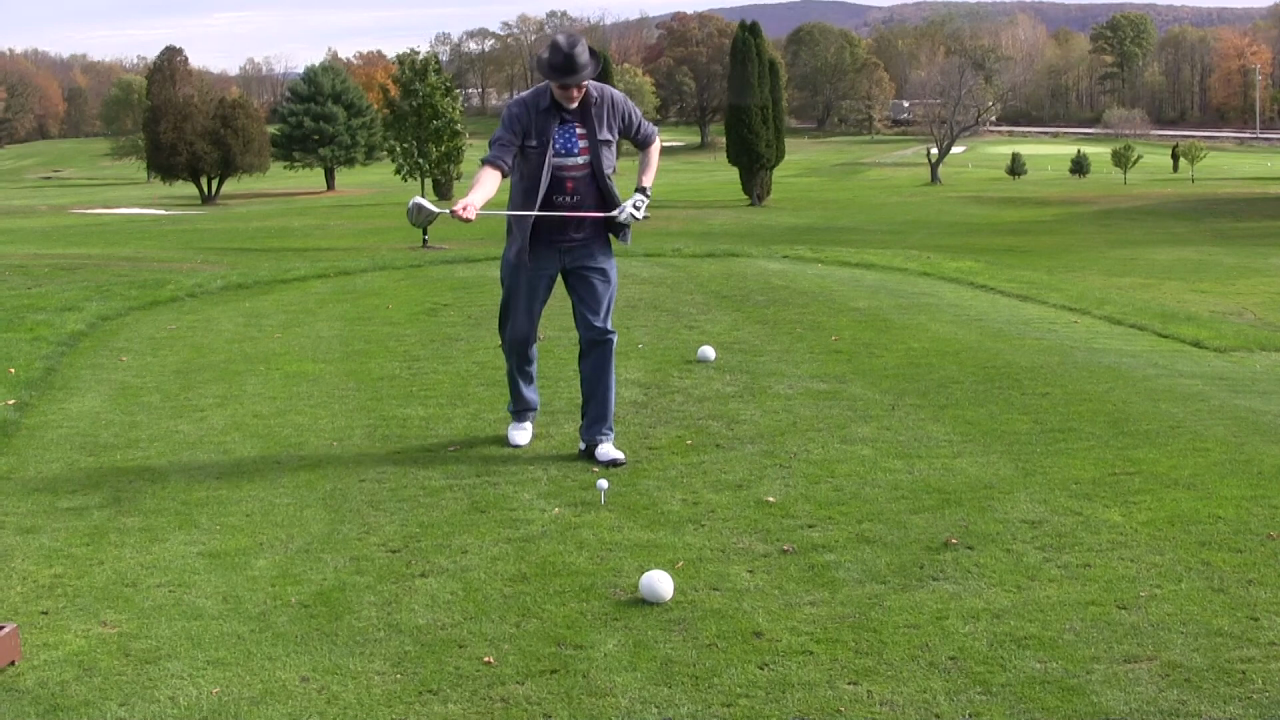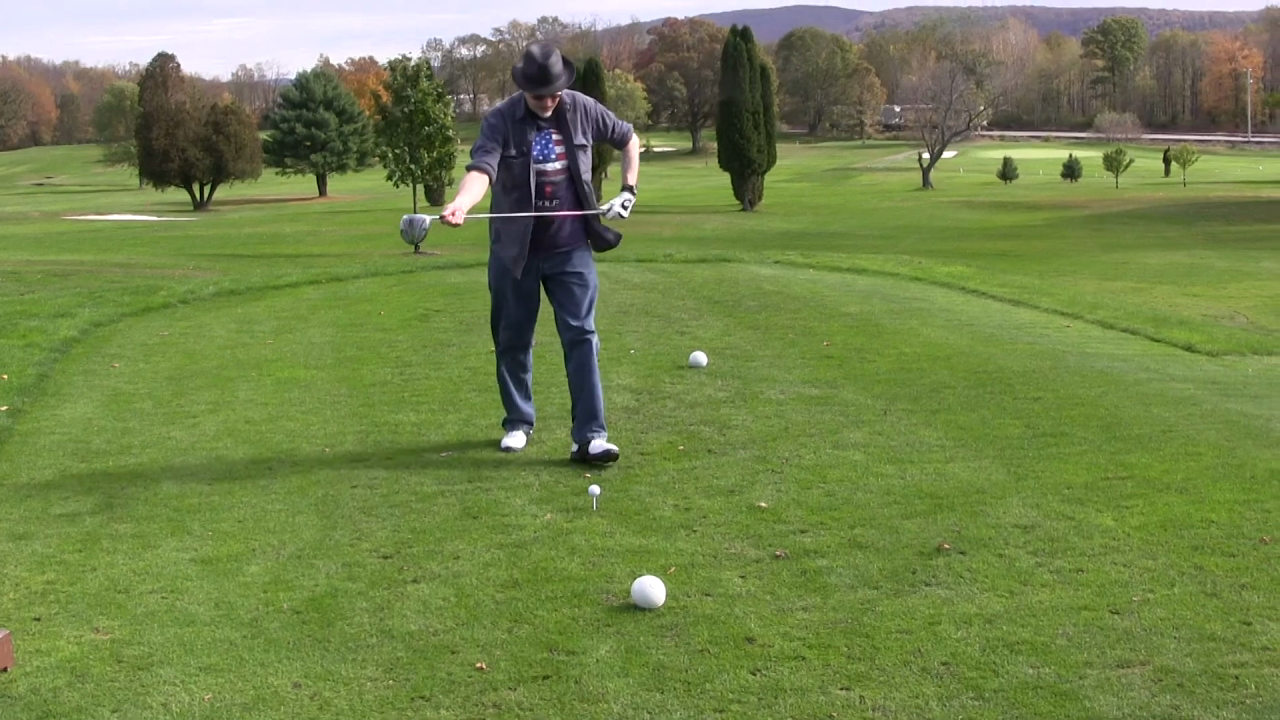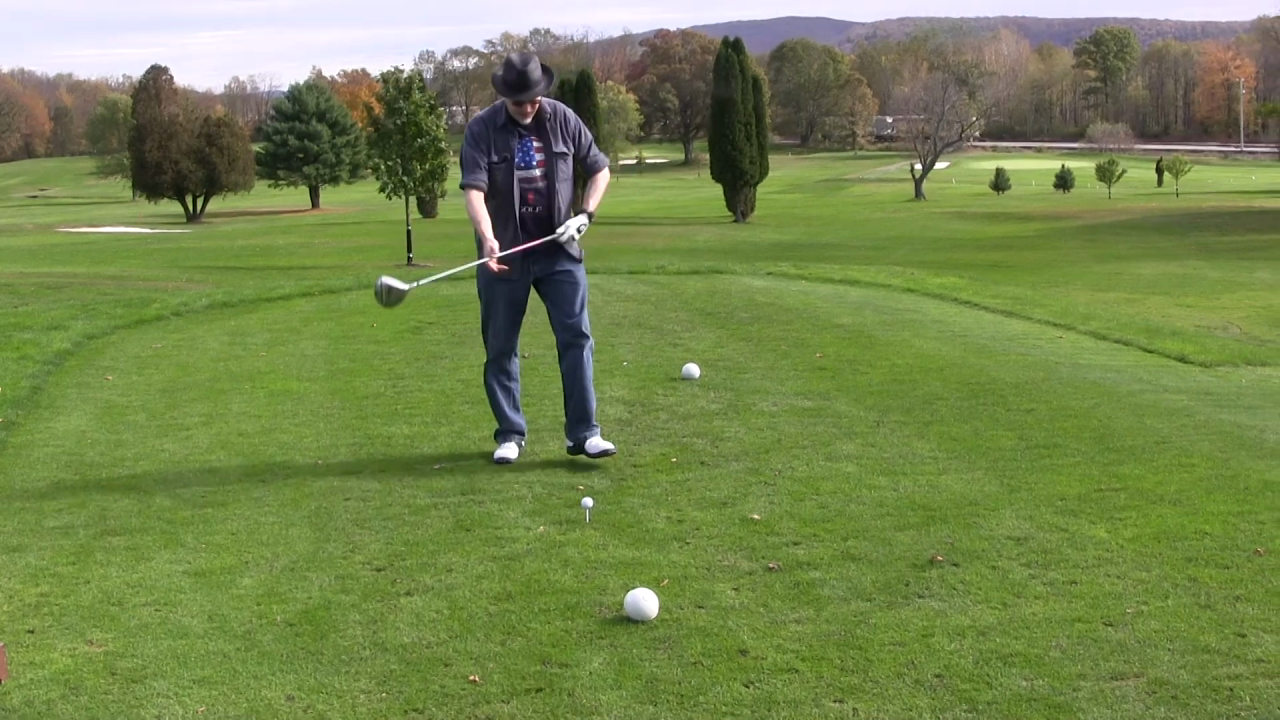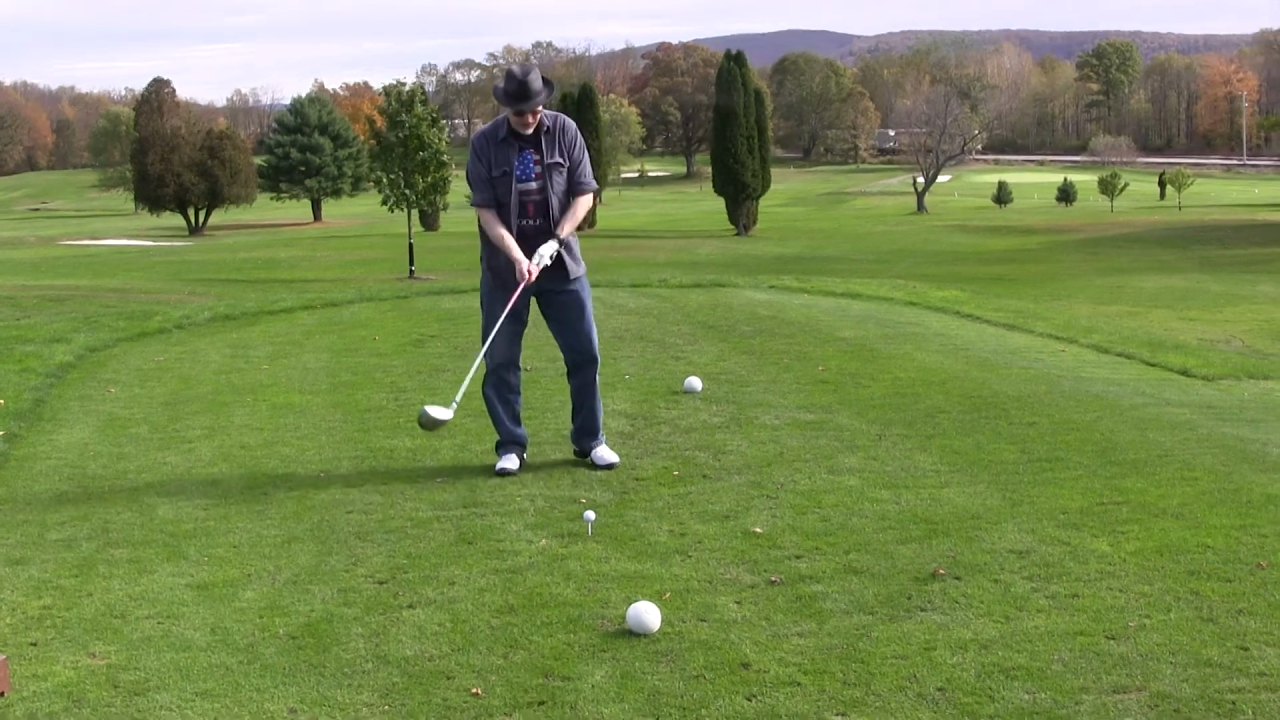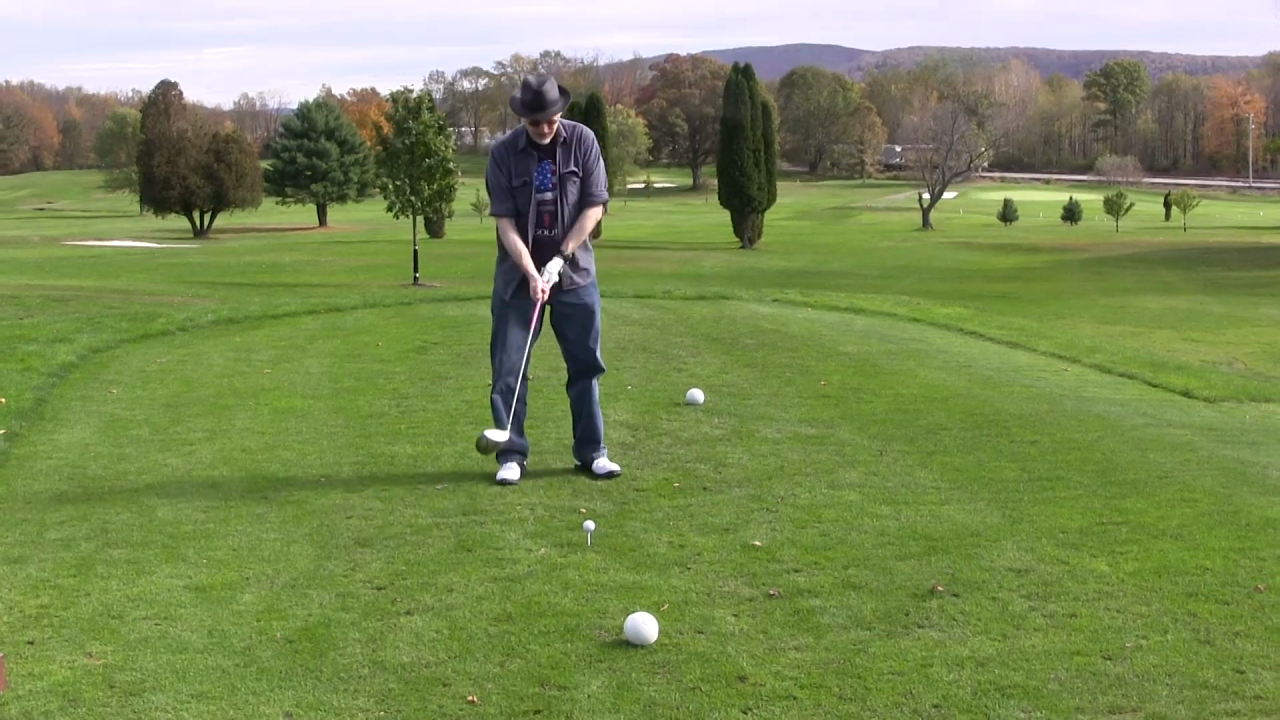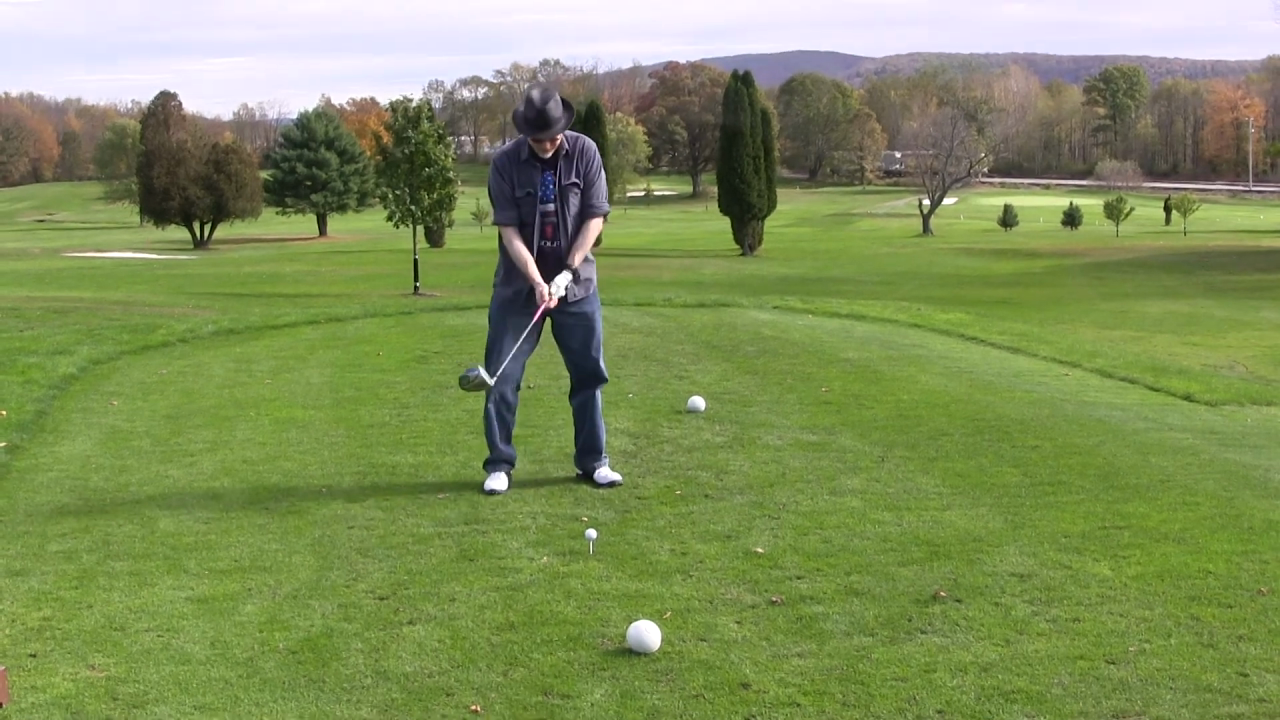
dt=0.2s
person 1, frame 1
left shoulder: (611, 103)
right shoulder: (521, 110)
left elbow: (651, 141)
right elbow: (497, 163)
left wrist: (642, 192)
right wrist: (473, 200)
left hip: (591, 242)
right hip: (534, 242)
left knee: (598, 335)
right knee: (518, 332)
left ankle: (597, 435)
right ankle: (523, 412)
person 1, frame 2
left shoulder: (584, 109)
right shoulder: (500, 120)
left elbow: (629, 138)
right elbow: (480, 172)
left wrist: (628, 188)
right wrist: (458, 207)
left hip: (573, 245)
right hip: (516, 248)
left knee: (580, 336)
right knee: (512, 340)
left ankle: (589, 436)
right ankle: (518, 422)
person 1, frame 3
left shoulder: (564, 119)
right shoulder: (481, 128)
left elbow: (599, 169)
right elbow: (474, 190)
left wrist: (585, 215)
right wrist: (487, 240)
left hip: (558, 250)
right hip: (505, 253)
left knee: (576, 335)
right knee: (500, 347)
left ankle: (584, 431)
right ankle: (510, 433)
person 1, frame 4
left shoulder: (565, 131)
right shoulder: (484, 143)
left elbow: (584, 194)
right elbow: (485, 211)
left wrist: (553, 242)
right wrist: (518, 258)
left hip: (561, 261)
right hip: (505, 266)
left knee: (583, 352)
right knee: (501, 359)
left ankle: (590, 440)
right ankle: (511, 444)
person 1, frame 5
left shoulder: (583, 140)
right shoulder: (503, 152)
left elbow: (594, 206)
right elbow: (505, 221)
left wrist: (561, 259)
right wrist: (531, 273)
left hip: (574, 271)
right hip: (518, 274)
left knee: (585, 363)
right knee: (508, 365)
left ankle: (591, 451)
right ankle: (512, 453)
person 1, frame 6
left shoulder: (585, 151)
right shoulder: (505, 162)
left elbow: (594, 217)
right elbow: (509, 230)
left wrist: (567, 273)
right wrist: (536, 282)
left hip: (575, 280)
right hip: (519, 283)
left knee: (589, 372)
right knee: (503, 375)
left ankle: (592, 460)
right ankle: (499, 463)
